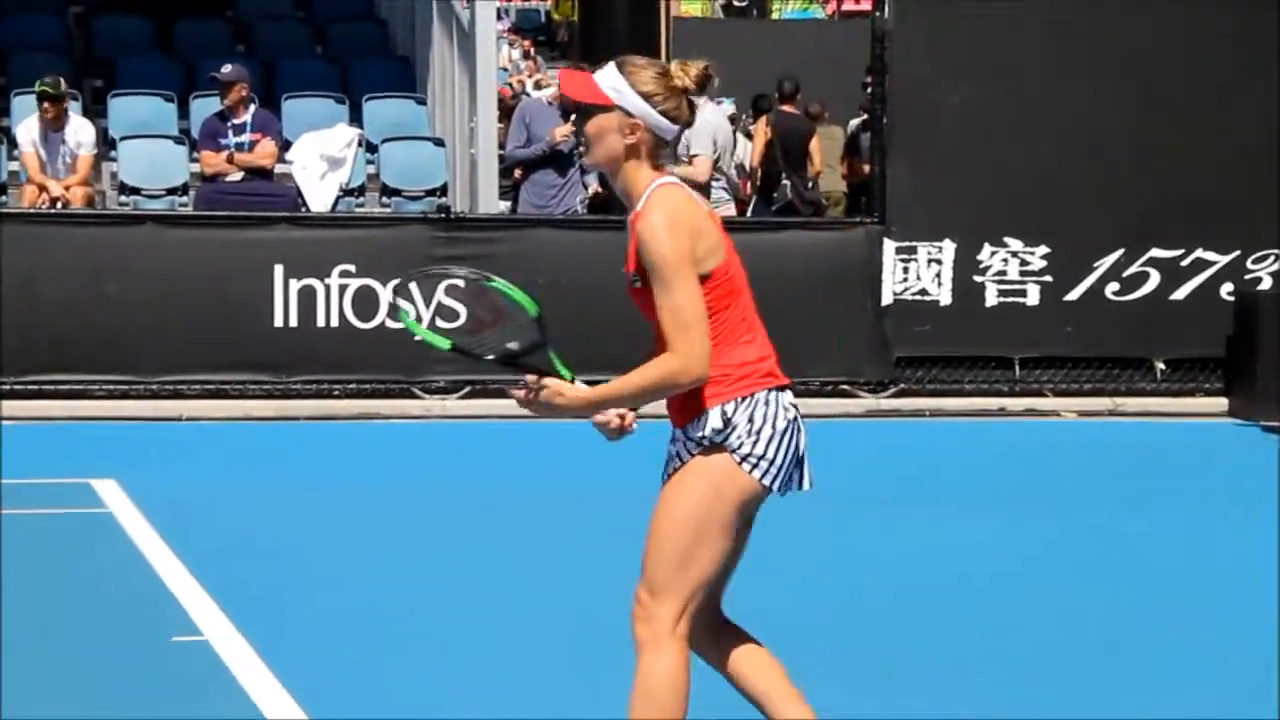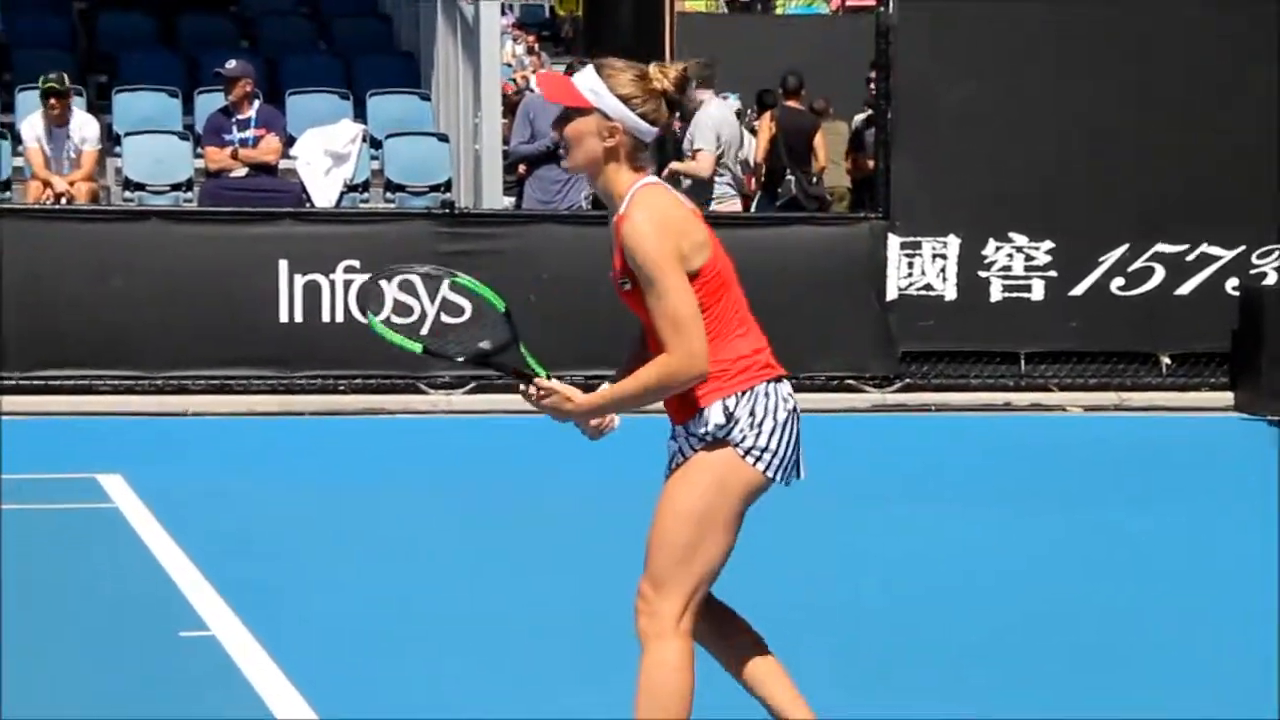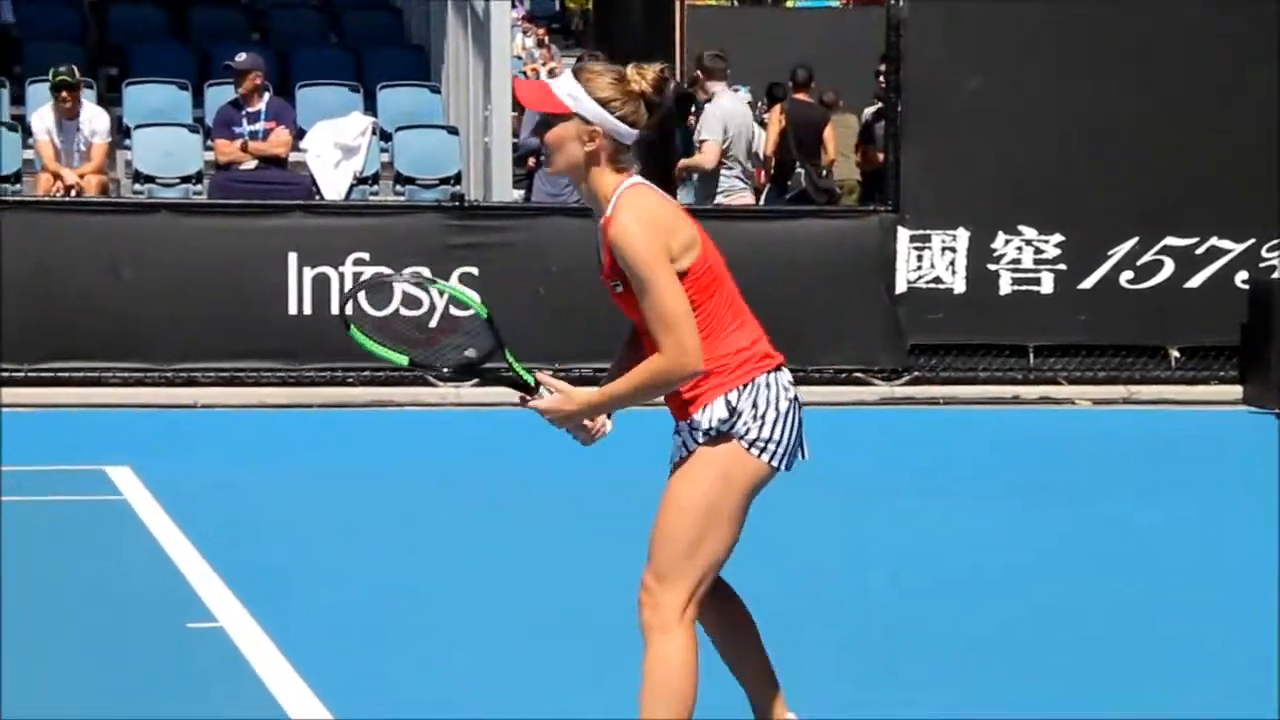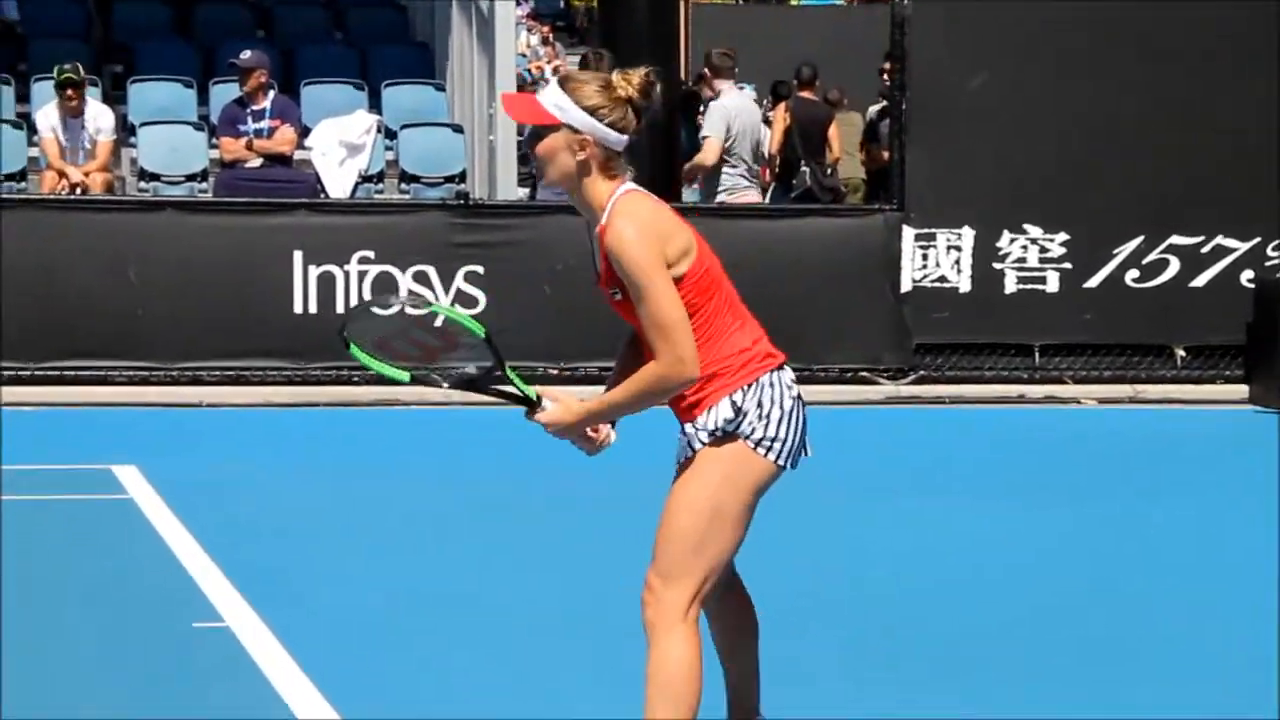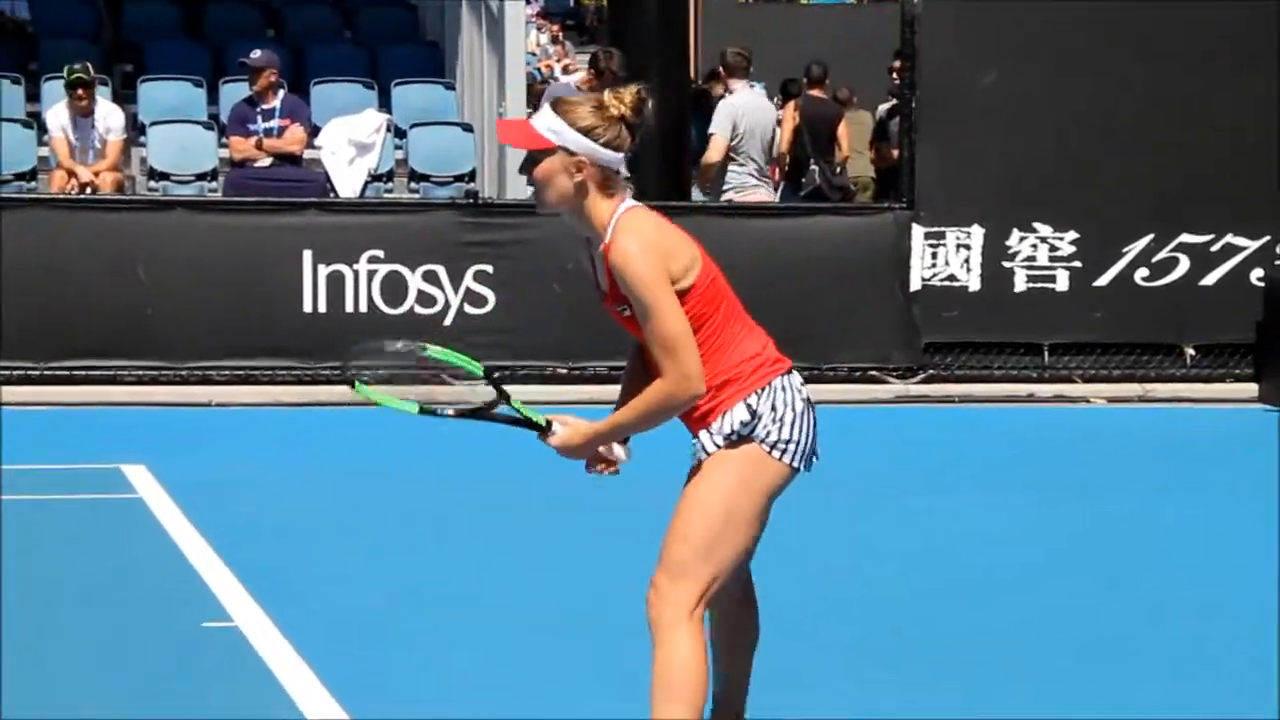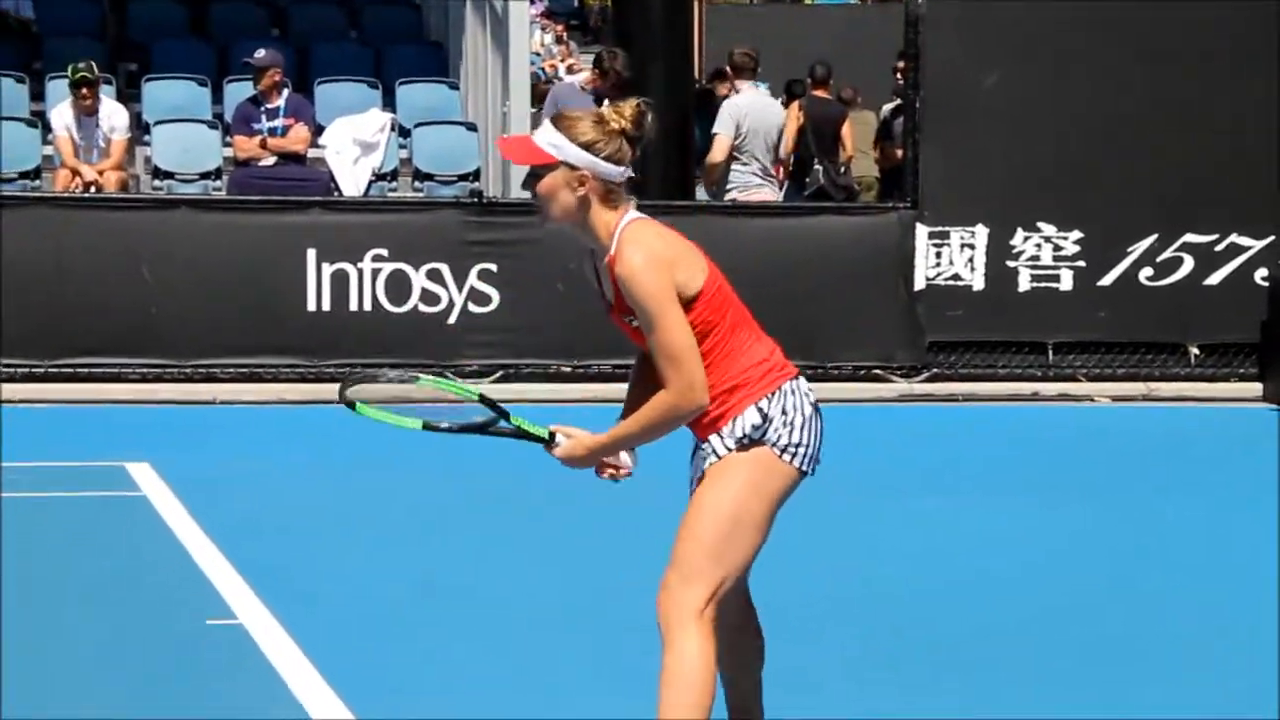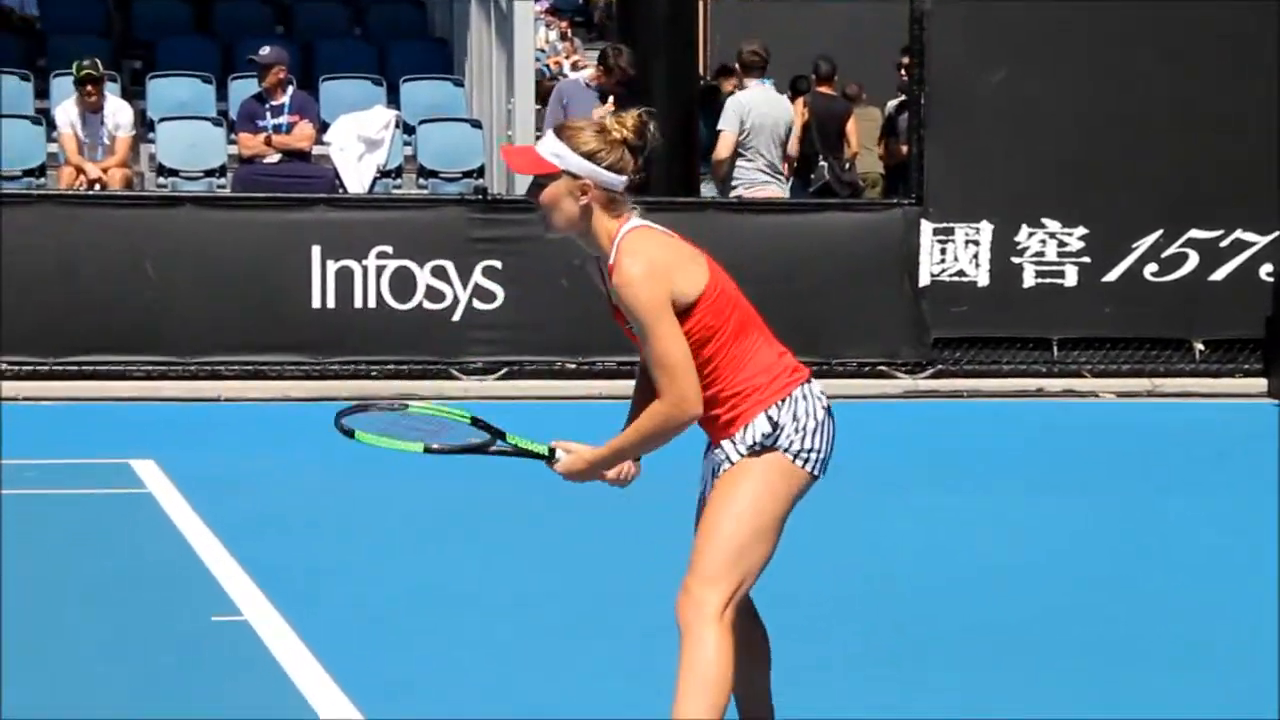
dt=0.1s
person 1, frame 1
left shoulder: (660, 220)
right shoulder: (658, 205)
left elbow: (689, 364)
left wrist: (581, 401)
right wrist: (621, 401)
left hip: (731, 423)
right hip: (733, 421)
left knee: (656, 620)
right knee: (692, 618)
person 1, frame 2
left shoulder: (645, 221)
right shoulder: (639, 207)
left elbow: (688, 363)
left wrist: (587, 403)
right wrist: (609, 396)
left hip: (734, 416)
right hip: (731, 415)
left knee: (659, 614)
right knee: (686, 606)
person 1, frame 3
left shoulder: (633, 220)
right shoulder: (622, 209)
left elbow: (682, 360)
left wrist: (585, 404)
right wrist: (601, 398)
left hip: (740, 407)
right hip: (731, 409)
left knee: (663, 603)
right knee: (700, 586)
person 1, frame 4
left shoulder: (629, 228)
right shoulder: (617, 216)
left elbow: (677, 366)
left wrist: (583, 414)
right wrist: (602, 409)
left hip: (742, 407)
right hip: (729, 409)
left knee: (667, 602)
right knee: (710, 578)
person 1, frame 5
left shoulder: (631, 246)
right shoulder: (607, 240)
left elbow: (684, 382)
left wrist: (592, 435)
right wrist: (612, 431)
left hip: (755, 416)
right hip: (740, 416)
left knee: (674, 601)
right knee: (722, 582)
person 1, frame 6
left shoulder: (637, 258)
right shoulder: (613, 250)
left elbow: (687, 394)
right elbow: (655, 358)
left wrist: (598, 446)
right wrist: (617, 441)
left hip: (763, 419)
right hip: (745, 419)
left knee: (683, 603)
right knee: (721, 590)
person 1, frame 7
left shoulder: (634, 268)
right shoulder: (630, 248)
left elbow: (680, 404)
right elbow: (661, 374)
left wrist: (596, 458)
right wrist: (627, 451)
left hip: (775, 425)
right hip: (767, 423)
left knee: (702, 605)
right knee: (725, 593)
